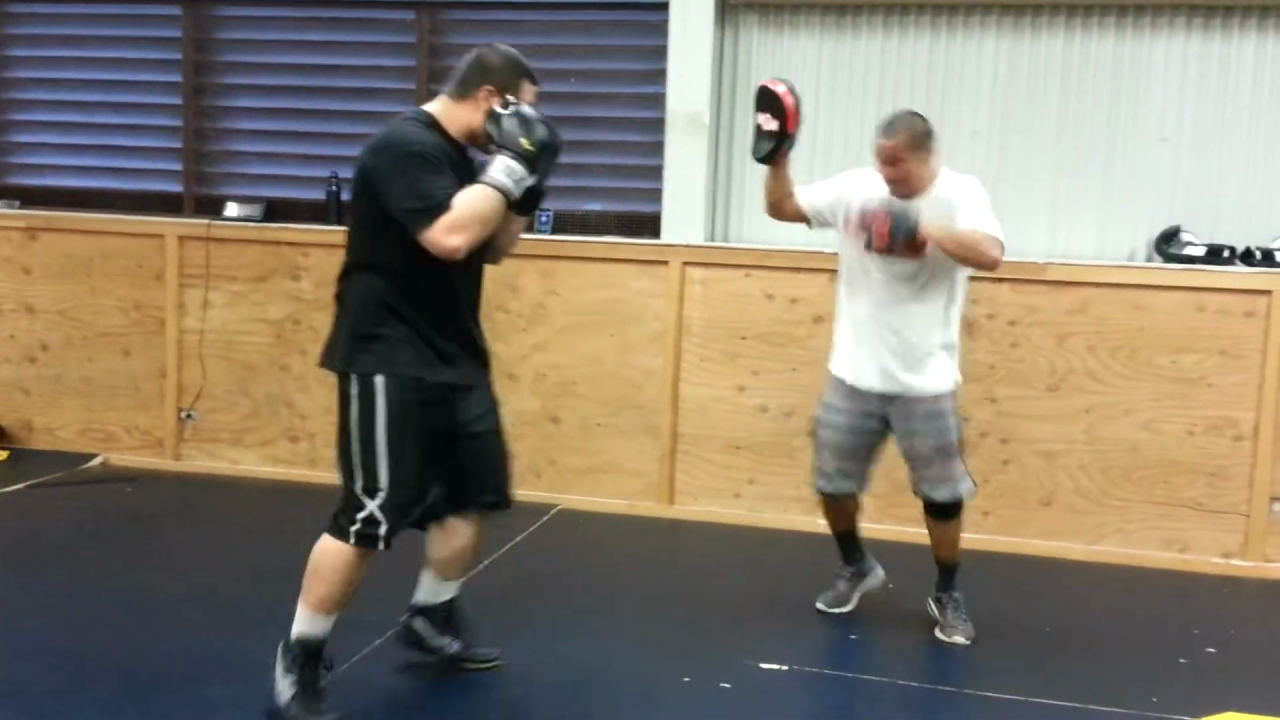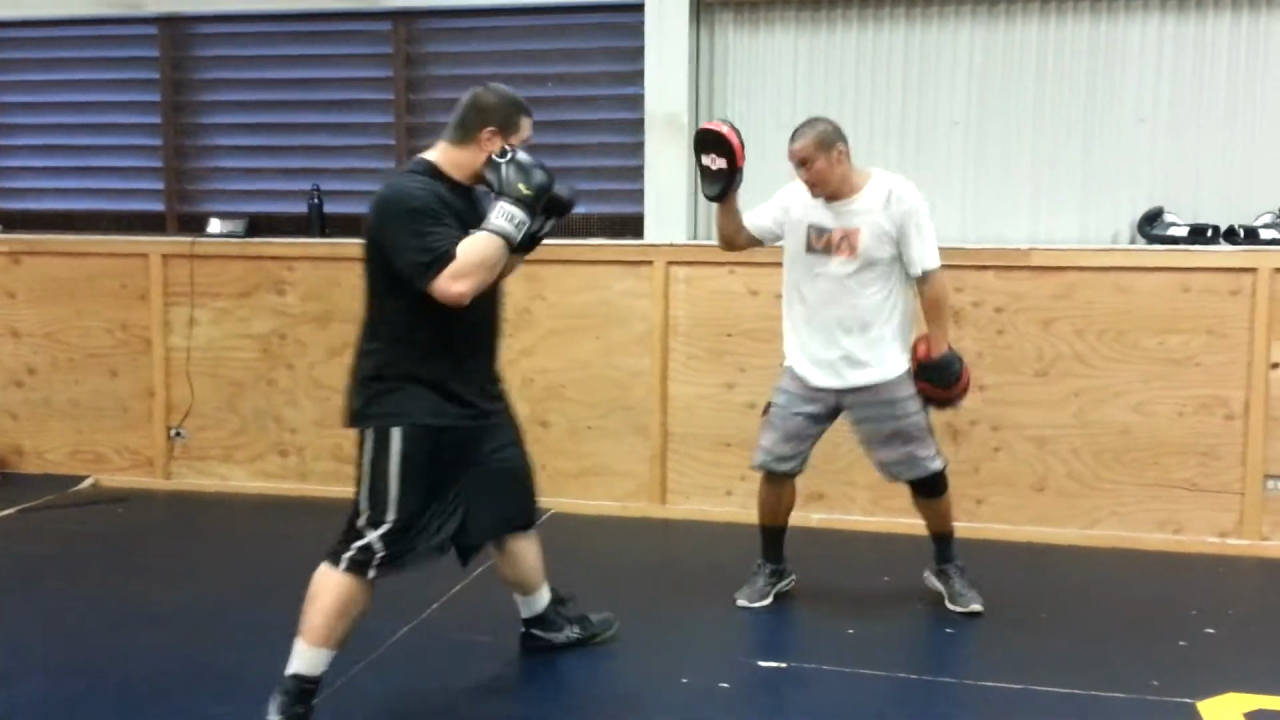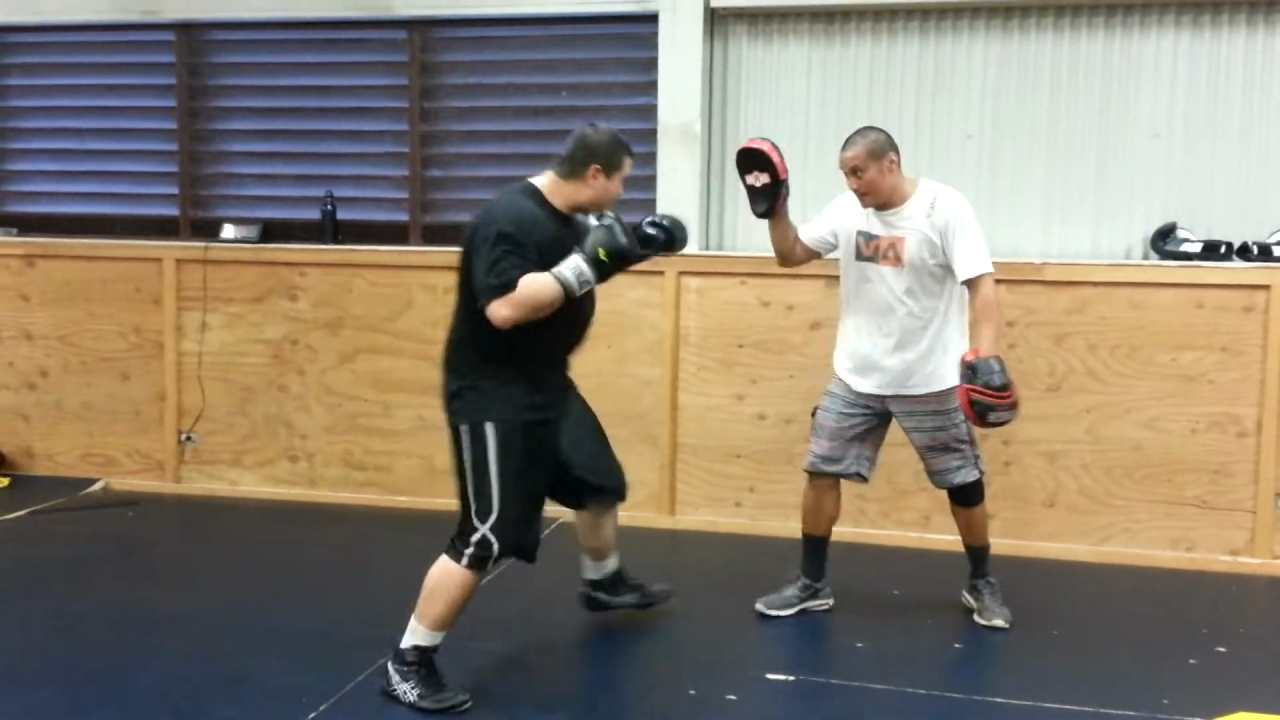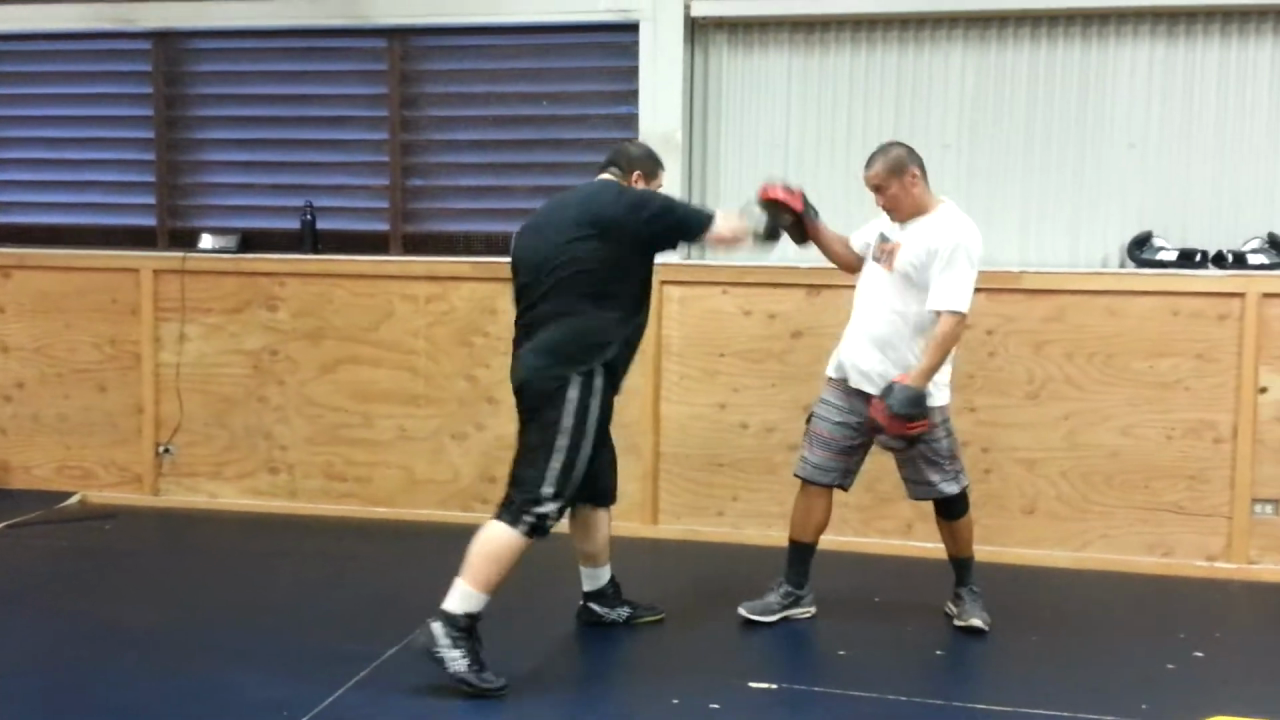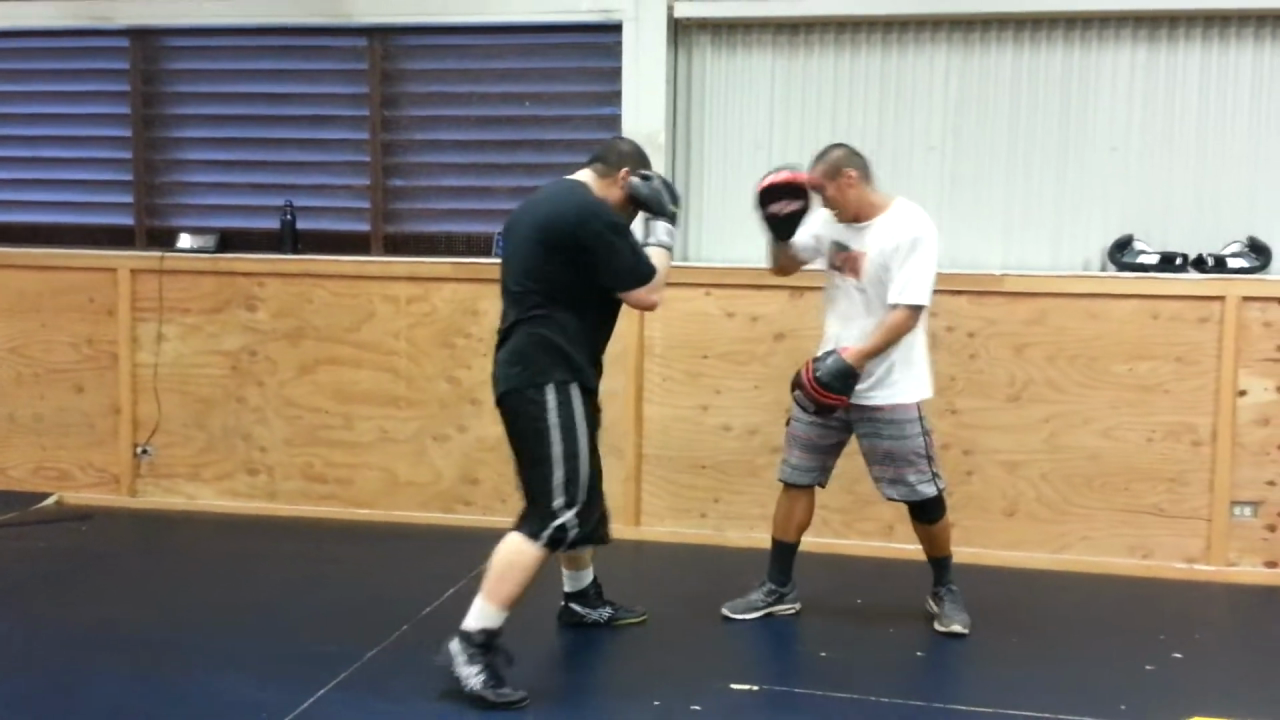
dt=0.4s
person 1, frame 1
left shoulder: (458, 153)
right shoulder: (402, 147)
left elbow: (494, 247)
right elbow: (451, 237)
left wrist: (525, 187)
right wrist: (511, 165)
left hip: (454, 354)
right hip: (388, 360)
left knee: (472, 493)
right knee: (369, 516)
left ankle: (430, 618)
right ankle: (300, 656)
person 1, frame 2
left shoulder: (462, 191)
right shoulder: (408, 198)
left elbow: (483, 268)
right elbow: (456, 283)
left wrist: (532, 222)
right wrist: (513, 208)
left hip: (472, 392)
right hip: (408, 403)
left knee: (511, 511)
right knee: (371, 546)
left ankle: (543, 621)
person 1, frame 3
left shoulder: (567, 215)
right shoulder: (510, 220)
left elbow: (600, 251)
right elbow: (504, 309)
left wrist: (643, 239)
right wrist: (586, 263)
left hip: (545, 387)
right hip: (492, 400)
left knee: (600, 483)
right knee: (486, 540)
left ankle: (604, 583)
right ankle: (409, 660)
person 1, frame 4
left shoulder: (542, 221)
right shoulder: (627, 208)
right elbow: (718, 230)
right wrist: (757, 225)
left hip: (548, 367)
right hip: (576, 373)
left knee: (593, 485)
right knee: (537, 502)
left ankle: (599, 597)
right ankle: (452, 625)
person 1, frame 5
left shoulder: (541, 204)
right shoulder: (592, 214)
right elbow: (647, 293)
left wrist: (636, 227)
right wrist: (662, 222)
left hip: (528, 370)
right hip: (551, 377)
left knee: (573, 498)
right knee: (553, 515)
left ankle: (582, 598)
right ankle: (473, 641)
person 2, frame 1
left shoulder: (961, 194)
right shoulder: (855, 187)
left elbow: (990, 255)
right elbow: (782, 208)
left wrist: (916, 231)
right wrist: (777, 156)
left hip: (924, 379)
right hip: (855, 372)
left knee: (943, 494)
right knee: (833, 484)
left ankle: (947, 595)
right ankle: (856, 567)
person 2, frame 2
left shoulder: (897, 196)
right shoulder: (794, 200)
left elbow: (929, 275)
right elbow: (734, 239)
left wrist: (939, 343)
right wrist: (723, 193)
left hip: (880, 371)
right hip: (808, 369)
left knee: (925, 471)
right knee: (774, 465)
left ankle: (947, 567)
right ankle: (772, 568)
person 2, frame 3
left shoulder: (945, 208)
right shoulder: (847, 209)
left elbow: (981, 282)
right elbow: (791, 254)
left wrist: (987, 352)
right wrist: (774, 207)
left hip: (930, 381)
right hip: (857, 377)
left knee: (964, 482)
right knee: (822, 469)
left ankle: (981, 584)
right ankle: (811, 583)
person 2, frame 4
left shoulder: (954, 234)
right shoulder: (887, 219)
left elbow: (952, 317)
right elbow: (852, 258)
left wrist: (916, 383)
right wrist: (809, 224)
left hip: (907, 391)
right hip: (848, 379)
left knee: (947, 493)
right knee: (814, 477)
left ankle: (965, 592)
right ankle: (795, 590)
person 2, frame 5
left shoulder: (910, 227)
right shoulder: (829, 221)
left elbow: (907, 313)
right elbow: (783, 265)
left wrist: (853, 359)
right wrist: (782, 229)
left hip: (891, 392)
right hip: (830, 376)
left knee: (922, 495)
right knee: (796, 480)
left ankle: (945, 590)
right ankle: (778, 588)
